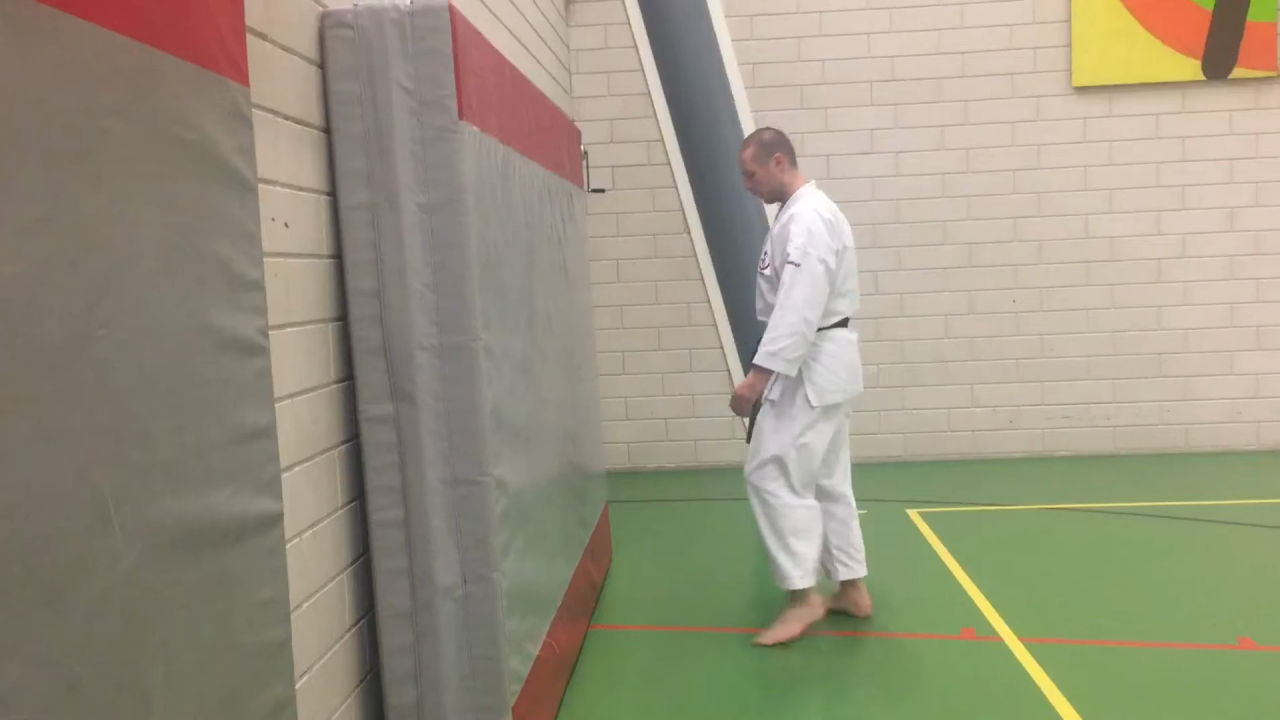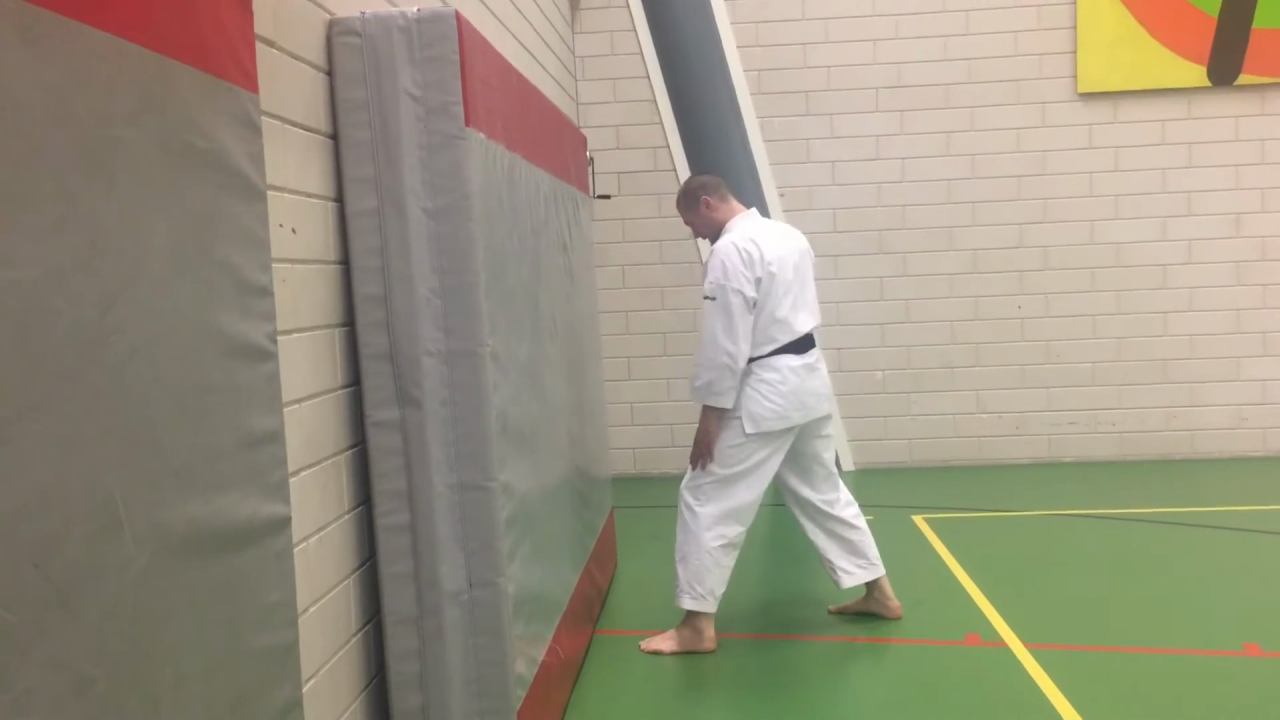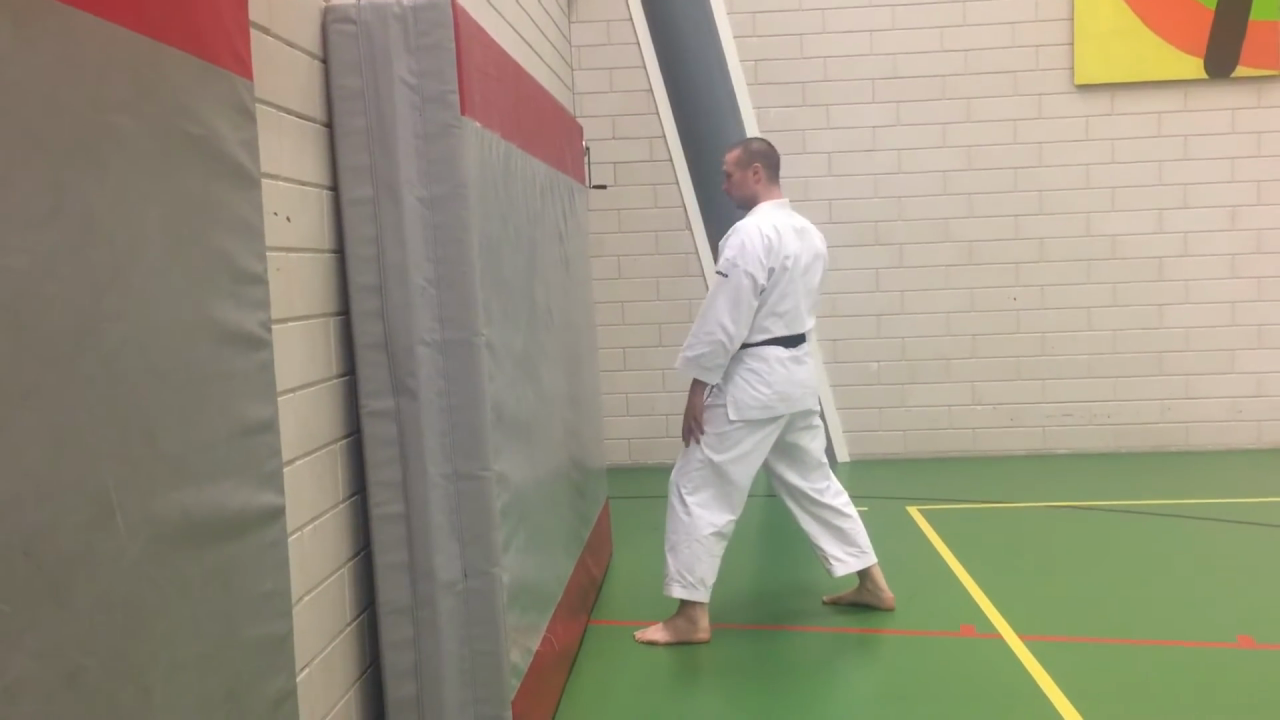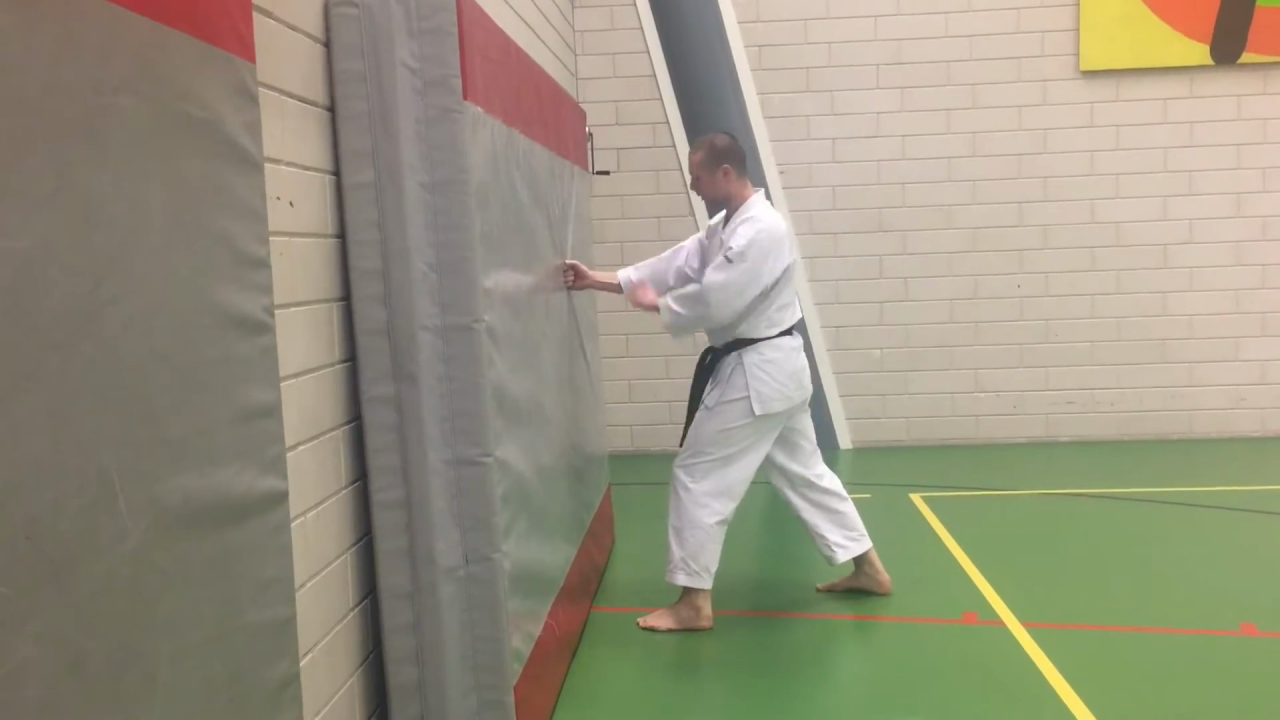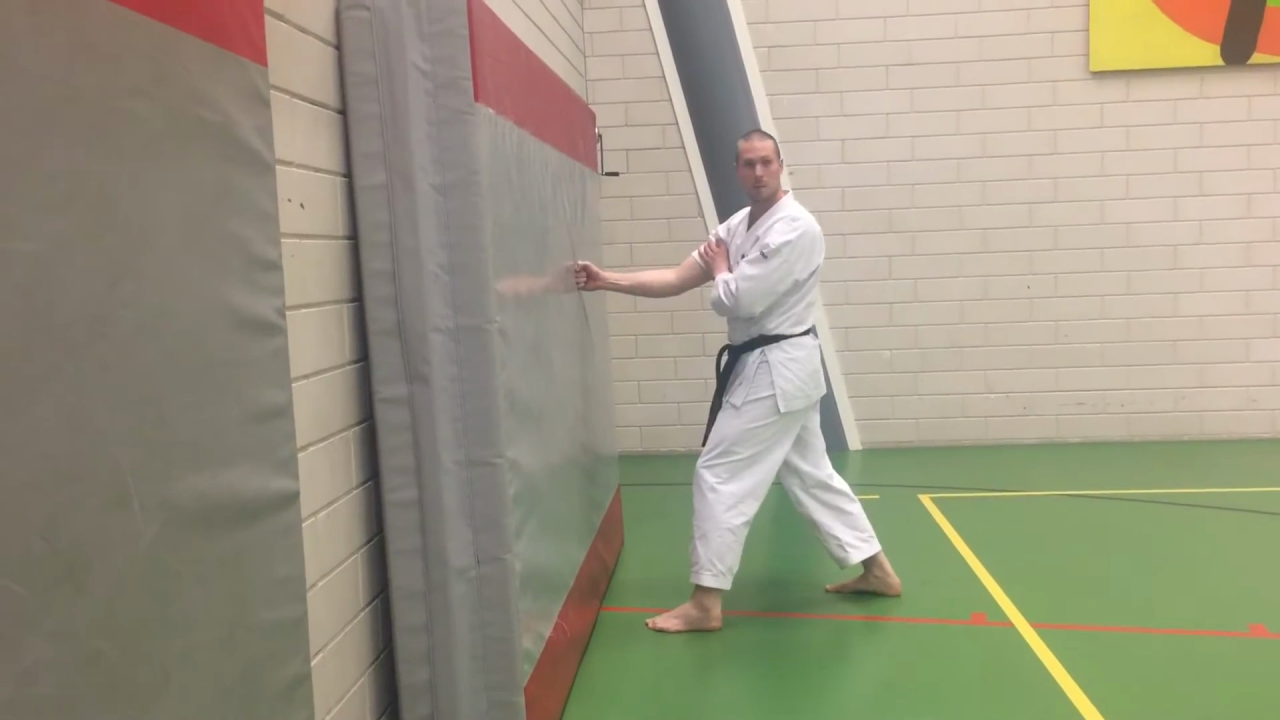
dt=1s
person 1, frame 1
left shoulder: (806, 219)
right shoulder: (807, 213)
left elbow: (797, 310)
left wrist: (758, 375)
right wrist: (769, 371)
left hip: (811, 366)
right hip: (820, 361)
left knee: (772, 474)
right knee: (827, 480)
left ankle: (804, 595)
right ankle: (851, 588)
person 1, frame 2
left shoulder: (731, 251)
right shoulder: (788, 235)
left elbow: (725, 344)
left wrist: (710, 416)
left hip: (767, 389)
right hip: (808, 377)
left knee: (707, 498)
right knee: (823, 491)
left ankle: (698, 624)
right ankle: (879, 592)
person 1, frame 3
left shoulder: (751, 233)
right shoulder: (810, 234)
left elbow: (722, 321)
left wrist: (697, 389)
left hip: (751, 379)
right hip: (795, 373)
left knee: (698, 489)
right knee: (813, 481)
left ankle: (691, 615)
right ankle: (872, 582)
person 1, frame 4
left shoulder: (760, 229)
right shoulder: (727, 225)
left elbow: (712, 300)
right elbow: (676, 265)
left wrist: (657, 305)
right wrist: (597, 280)
left hip: (756, 373)
right hip: (776, 368)
left knee: (698, 476)
right knee: (804, 472)
left ankle: (693, 602)
right ankle: (867, 567)
person 1, frame 5
left shoulder: (795, 228)
right shoulder: (738, 226)
left elbow: (736, 300)
right elbow: (676, 279)
left wrist: (720, 269)
right wrist: (606, 280)
left hip: (774, 370)
right hip: (777, 367)
left knee: (719, 476)
right knee: (811, 474)
left ankle: (705, 602)
right ankle: (876, 569)
